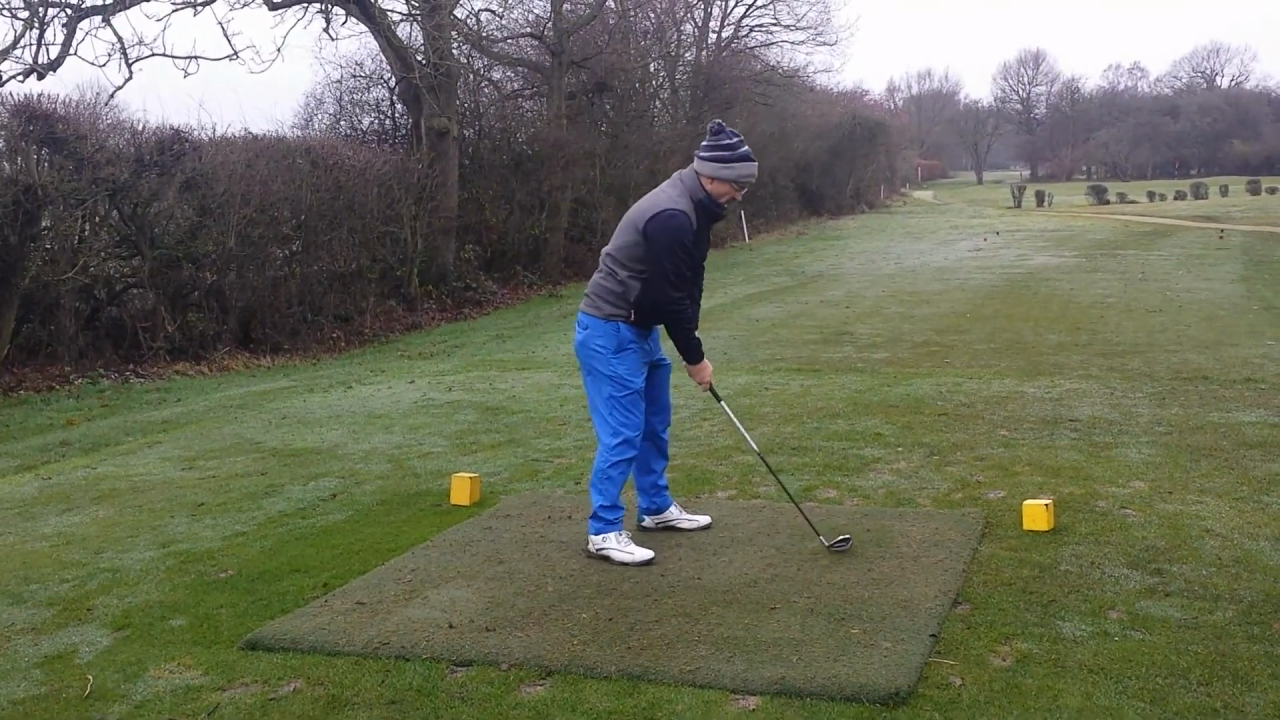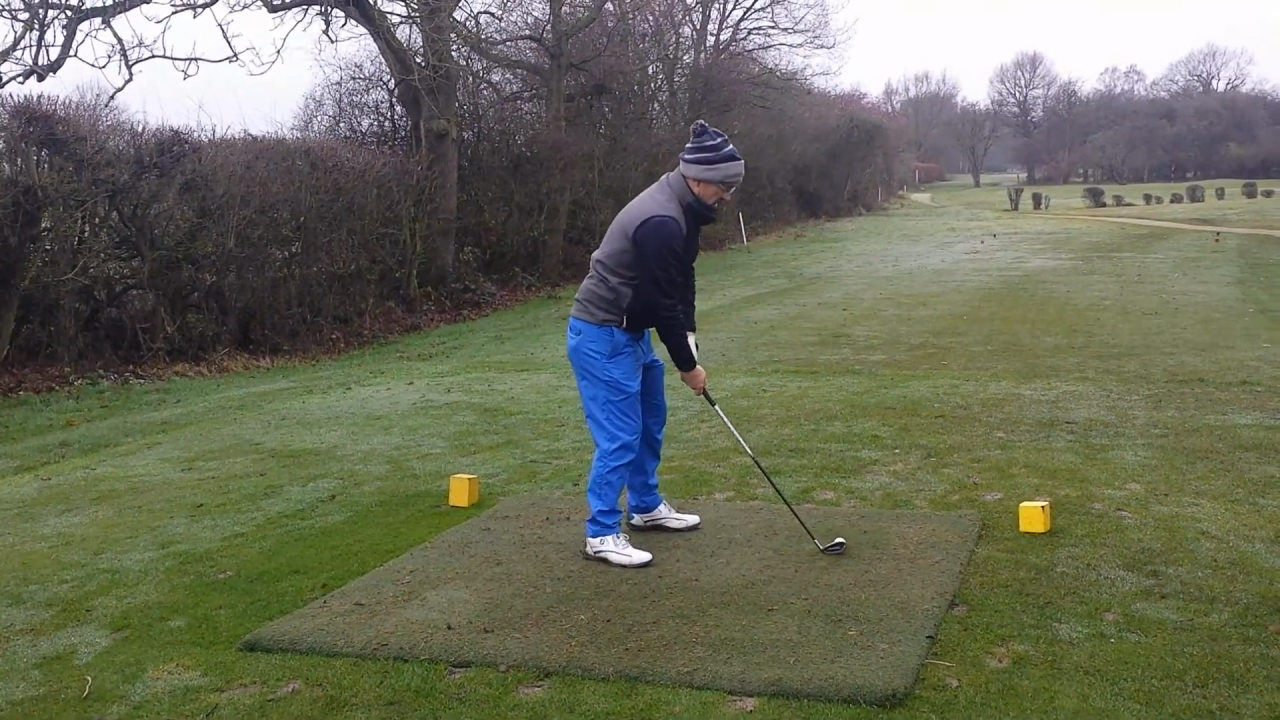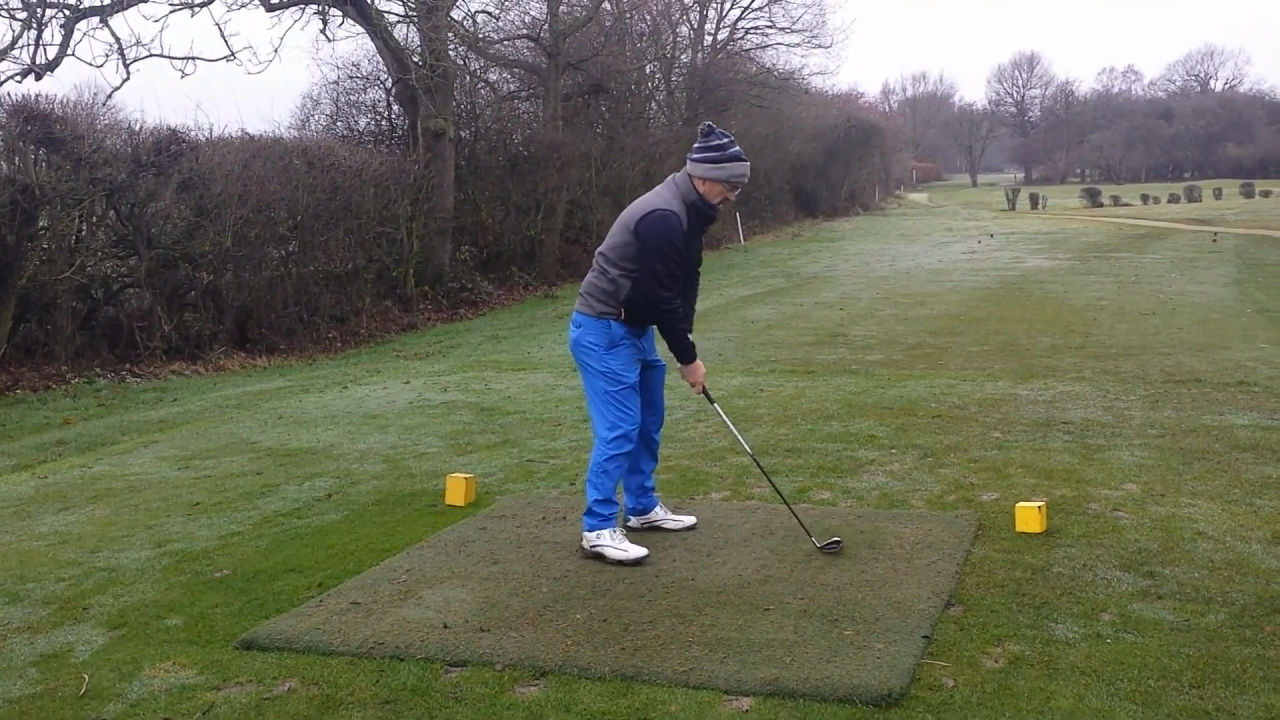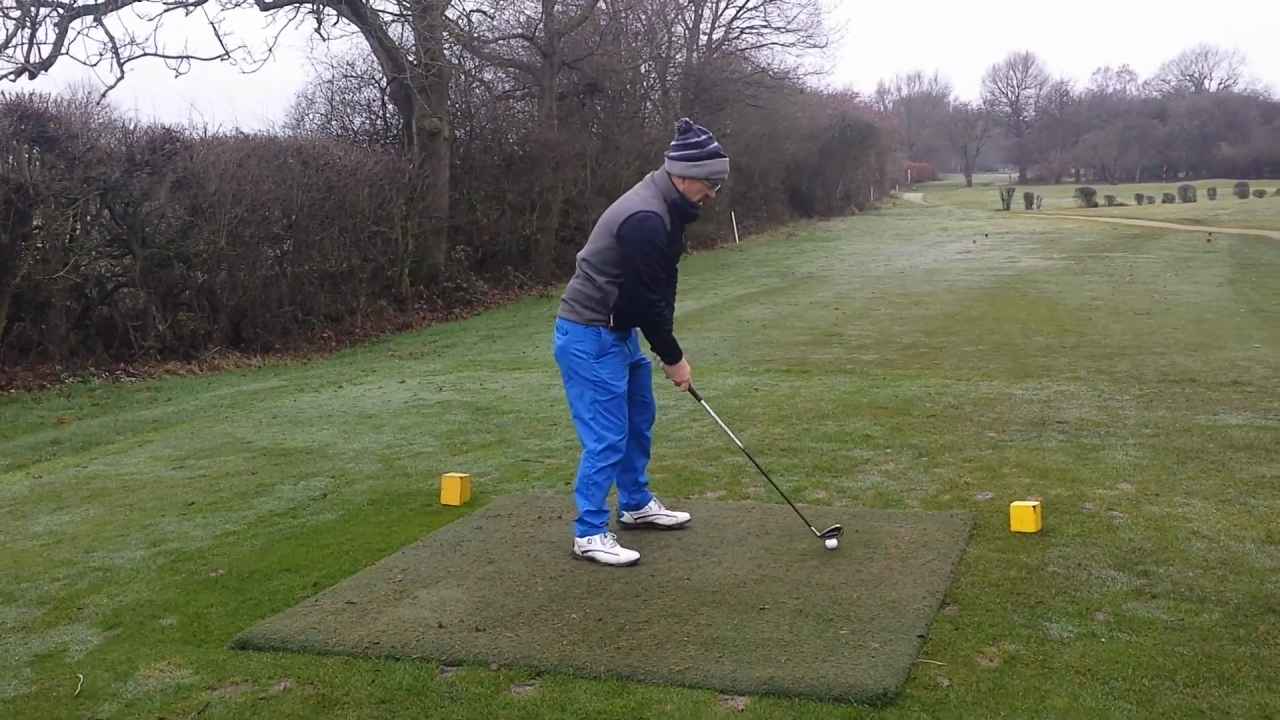
dt=0.4s
person 1, frame 1
left shoulder: (689, 203)
right shoulder: (672, 217)
left elbow: (688, 282)
right elbow: (671, 296)
left wrist: (691, 344)
right wrist: (695, 357)
left hip: (638, 327)
right hip: (610, 330)
left knee: (655, 421)
right knee: (622, 431)
left ankle: (656, 507)
right ankle: (604, 531)
person 1, frame 2
left shoulder: (679, 206)
right shoulder: (661, 223)
left elbow: (681, 281)
right elbow: (662, 302)
left wrist: (689, 336)
right wrist: (687, 365)
left hip: (629, 329)
right hip: (602, 335)
left knee: (650, 421)
right knee: (619, 435)
left ankle: (646, 506)
right ankle: (602, 534)
person 1, frame 3
left shoulder: (687, 209)
right shoulder: (663, 218)
left elbow: (686, 280)
right elbow: (661, 295)
left wrist: (685, 339)
right wrist: (688, 358)
left hip: (635, 325)
right hip: (603, 329)
left knee: (647, 421)
right knee: (619, 428)
left ankle: (642, 507)
right ankle: (598, 527)
person 1, frame 4
left shoulder: (665, 206)
right shoulder: (645, 220)
left elbow: (662, 286)
right elbow: (647, 298)
left wrist: (665, 348)
right wrist: (673, 357)
left hip: (617, 329)
right hip: (590, 334)
left knee: (639, 418)
right knee: (607, 434)
left ankle: (636, 503)
right ankle: (589, 533)
